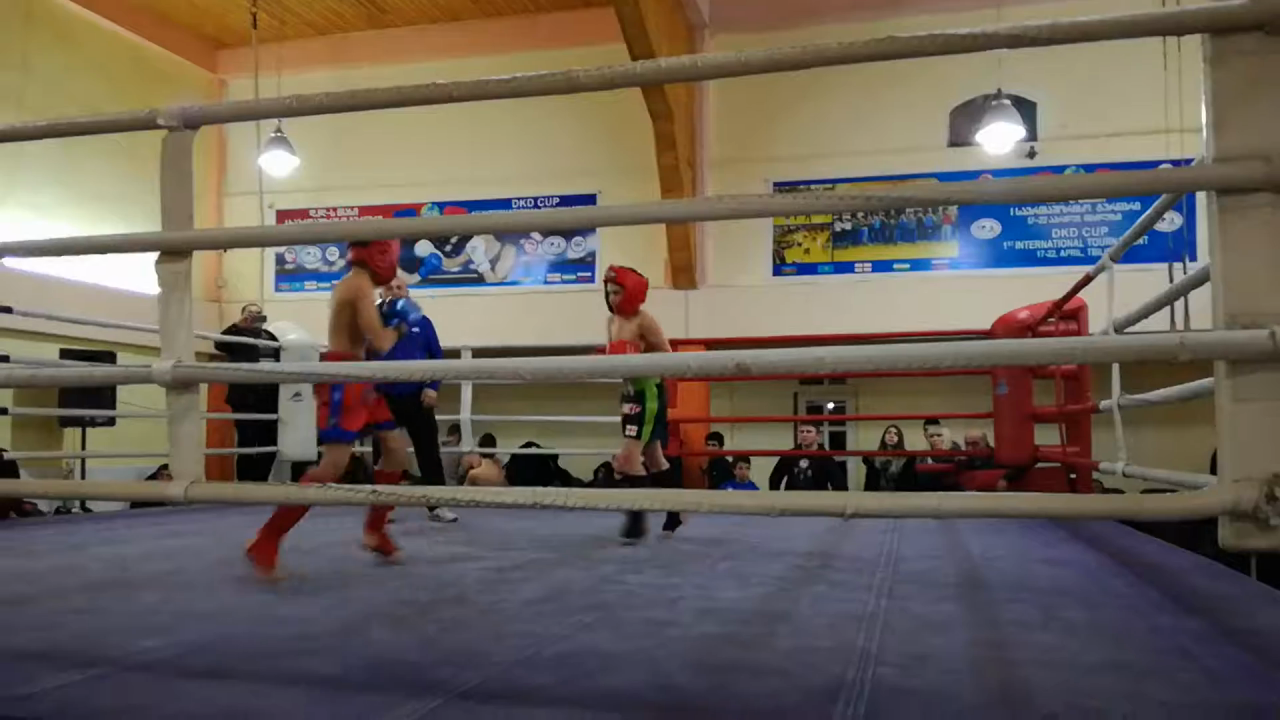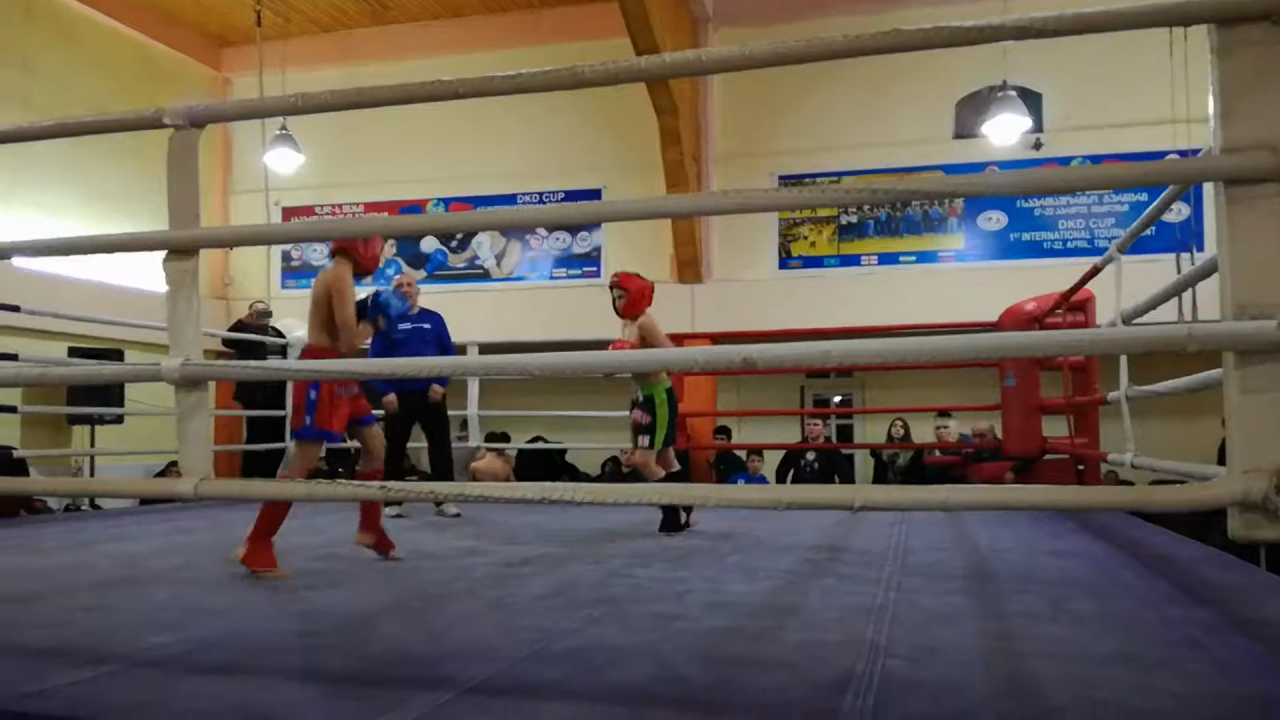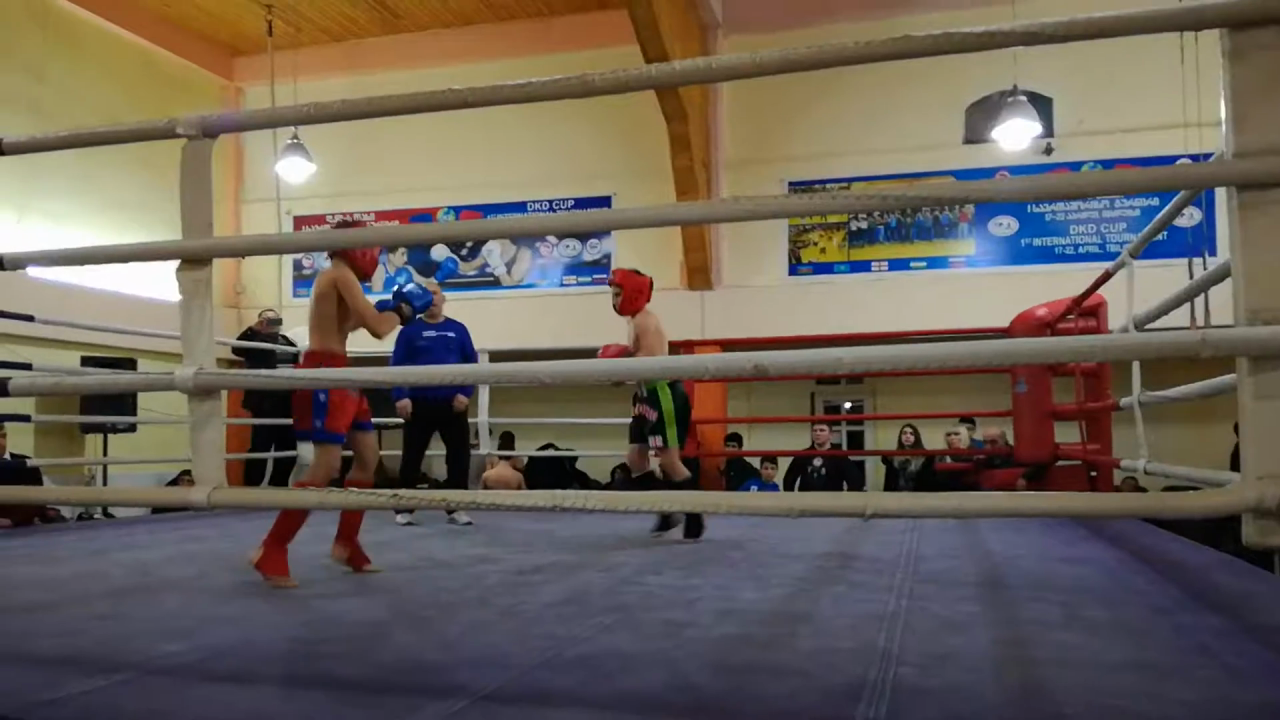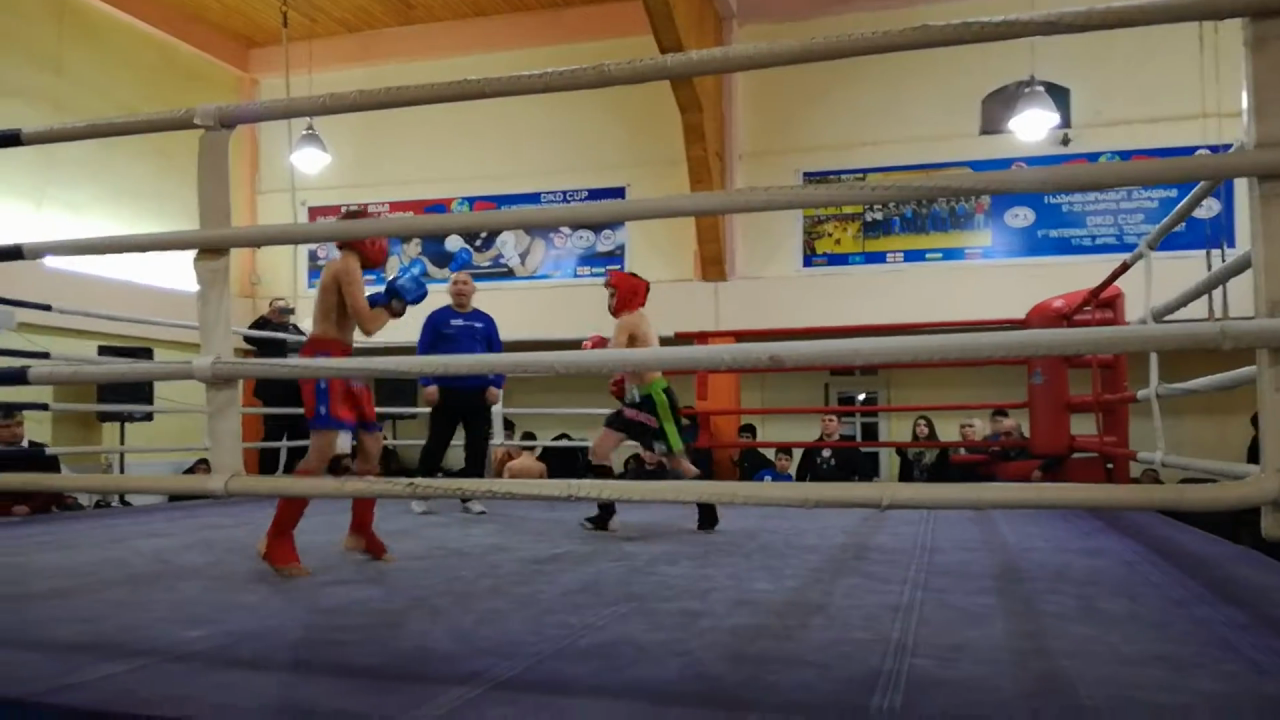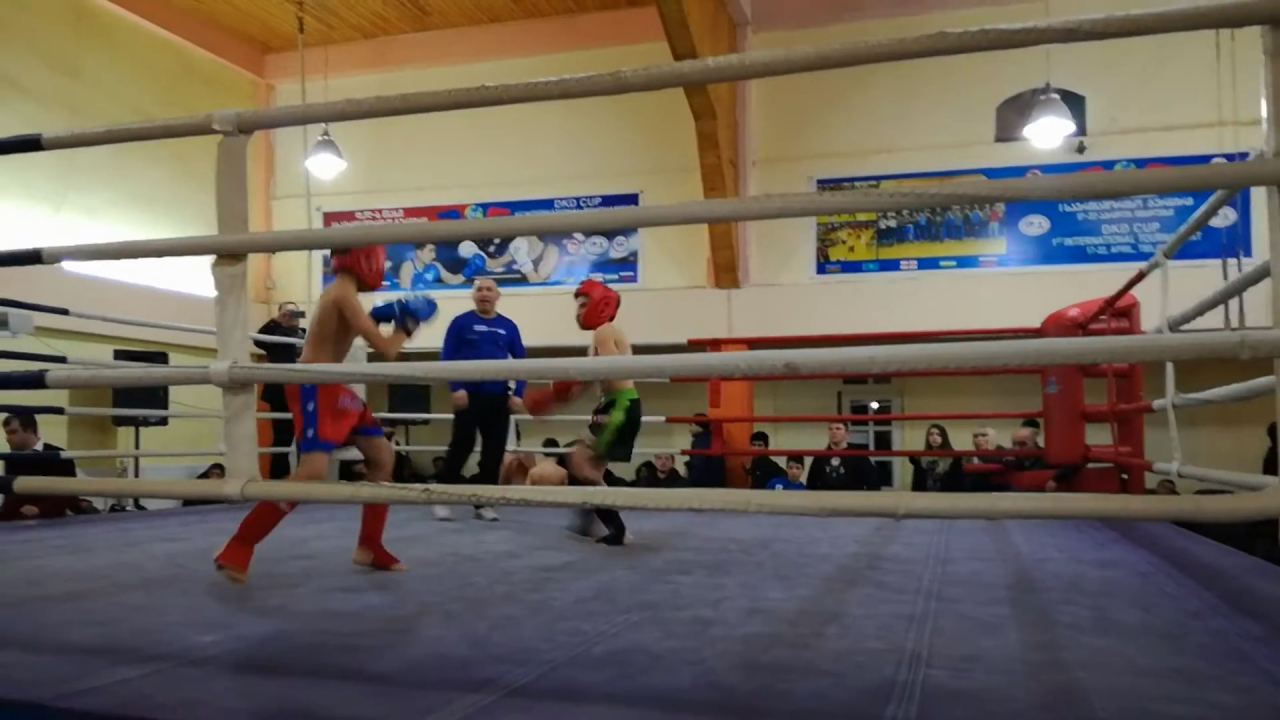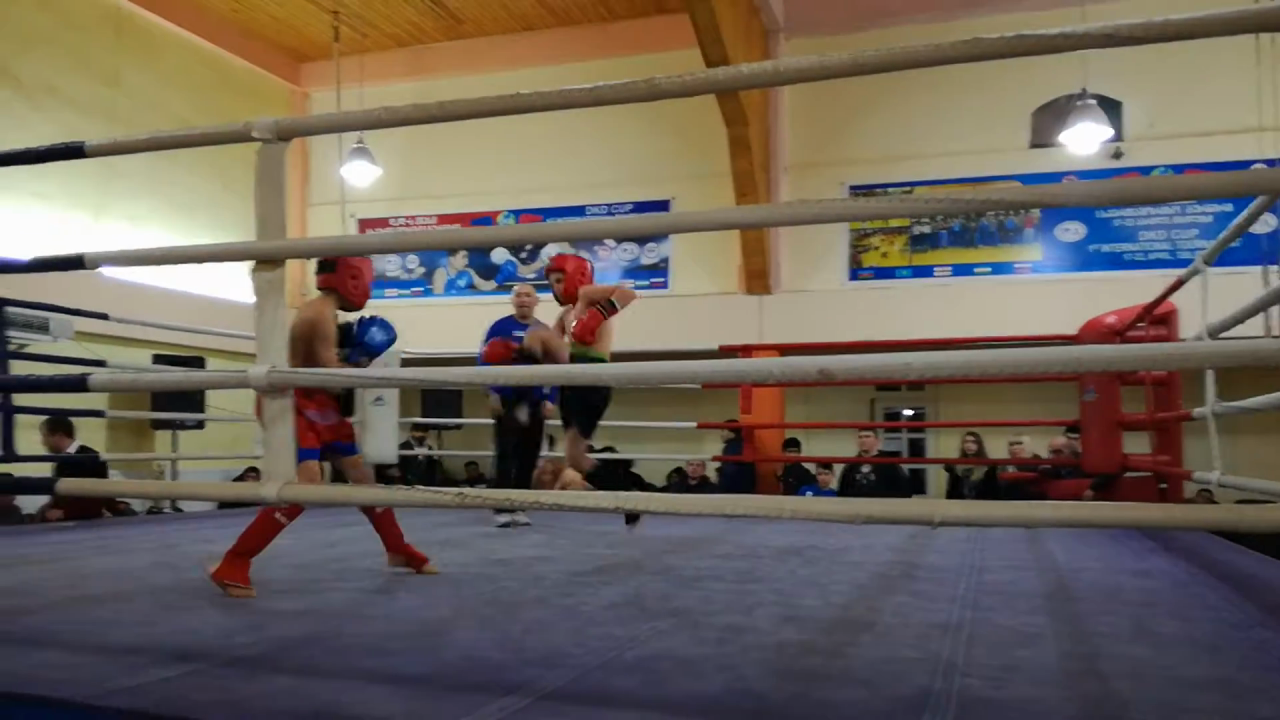
dt=0.2s
person 1, frame 1
left shoulder: (349, 285)
right shoulder: (361, 287)
right elbow: (379, 345)
left wrist: (382, 322)
right wrist: (398, 326)
left hip: (355, 378)
right hip: (344, 377)
left knee: (398, 449)
right knee: (334, 464)
left ankle: (375, 530)
right ankle: (266, 542)
person 1, frame 2
left shoulder: (335, 274)
right shoulder: (339, 277)
right elbow: (348, 339)
left hip: (337, 374)
left knee: (375, 446)
right knee: (304, 462)
left ankle: (370, 529)
right ankle: (256, 547)
person 1, frame 3
left shoulder: (332, 277)
right shoulder: (342, 276)
right elbow: (377, 328)
left wrist: (386, 311)
right wrist: (403, 311)
left hip: (337, 373)
right hip: (325, 373)
left knee: (368, 456)
right knee: (325, 466)
left ankle: (346, 544)
right ankle: (272, 551)
person 1, frame 4
left shoulder: (341, 267)
right shoulder: (346, 265)
right elbow: (368, 326)
left wrist: (381, 303)
right wrist: (394, 306)
left hip: (341, 362)
right hip: (326, 360)
left knee: (371, 449)
right knee: (322, 452)
left ankle: (361, 533)
right ankle: (278, 541)
person 1, frame 5
left shoulder: (339, 293)
right shoulder: (345, 295)
right elbow: (386, 350)
left wrist: (379, 318)
right wrist: (407, 326)
left hip: (333, 387)
right hip: (315, 388)
left knee: (383, 457)
right knee: (311, 475)
left ankle: (370, 548)
right ankle: (236, 550)
person 1, frame 6
left shoulder: (324, 311)
right shoulder: (318, 314)
right elbow: (331, 373)
left wrist: (353, 343)
right wrist: (359, 357)
left hip: (314, 401)
right hip: (291, 401)
left knee: (361, 475)
right knee: (308, 484)
left ankle: (399, 550)
right ankle: (232, 565)
person 2, frame 1
left shoulder: (645, 321)
right shoulder: (612, 321)
left hip: (649, 393)
right hip: (630, 393)
left knee: (627, 455)
right knee: (653, 458)
left ankle: (637, 521)
right ankle: (674, 514)
person 2, frame 2
left shoulder: (645, 323)
right shoulder: (627, 325)
left hip: (658, 398)
right hip: (642, 398)
left knee: (644, 462)
right knee: (665, 461)
left ankle: (674, 515)
right ankle: (683, 513)
person 2, frame 3
left shoulder: (643, 320)
right shoulder: (637, 321)
left elbow: (651, 361)
left wrist: (619, 359)
right wrist: (619, 360)
left hip: (663, 393)
right hip: (648, 394)
left knee: (669, 461)
right knee: (635, 460)
left ankle: (694, 519)
right ankle: (667, 513)
person 2, frame 4
left shoulder: (627, 321)
right shoulder: (638, 322)
left wrist: (594, 347)
right wrist: (625, 382)
left hip: (654, 399)
right hip: (635, 399)
left knee: (676, 462)
right knee: (599, 449)
left ankle: (708, 514)
right ankle: (605, 515)
person 2, frame 5
left shoulder: (605, 332)
right shoulder: (601, 335)
left wrist: (571, 383)
right wrist: (555, 395)
left hip: (622, 407)
right hip: (611, 407)
left knee: (578, 462)
right knee: (592, 472)
left ankle: (592, 515)
right ankle: (616, 529)
person 2, frame 6
left shoulder: (589, 294)
right shoulder: (565, 315)
left elbow: (628, 294)
left wrist: (601, 313)
right wrist: (509, 349)
left knee: (536, 336)
right knee: (576, 459)
person 3, frame 1
left shoulder: (422, 323)
left elbow: (436, 357)
left wrist: (433, 387)
left hip: (419, 397)
right hip: (385, 399)
left knee: (429, 448)
left ankle: (437, 506)
person 3, frame 2
left shoulder: (434, 320)
right shoulder: (384, 322)
left elbow: (449, 354)
right elbow: (375, 361)
left wrist: (441, 383)
right wrist: (384, 392)
left hip: (431, 394)
right hip: (399, 396)
left knee: (441, 447)
right knee: (394, 451)
left ankle: (443, 500)
right ankle: (392, 501)
person 3, frame 3
left shoulder: (458, 330)
right shoulder: (409, 331)
left elbow: (472, 364)
right elbow: (396, 366)
left wrist: (466, 393)
right wrist: (400, 397)
left hip: (453, 404)
right hip: (419, 404)
left knee: (460, 456)
right knee: (412, 458)
left ankle: (455, 508)
right ankle: (404, 508)
person 3, frame 4
left shoulder: (485, 321)
right shoulder: (437, 318)
left elbow: (498, 355)
right elbow: (423, 353)
left wrist: (496, 384)
right wrist: (427, 383)
left hip: (479, 394)
right hip: (446, 392)
left knee: (477, 447)
right knee: (436, 445)
left ankle: (469, 497)
person 3, frame 5
left shoulder: (508, 327)
right shoulder: (461, 323)
left elbow: (520, 361)
right elbow: (448, 358)
left wrist: (518, 393)
right wrist: (456, 388)
left hip: (499, 399)
right hip: (468, 397)
left knee: (494, 453)
right knee: (460, 448)
left ankle: (483, 503)
person 3, frame 6
left shoulder: (545, 332)
right shoulder: (500, 328)
right elbow: (486, 362)
left wrist: (550, 399)
right wrist: (493, 392)
left hip: (534, 403)
right hip: (506, 401)
left knee: (527, 457)
right knee: (507, 453)
left ankle: (516, 507)
right ankle: (502, 507)
